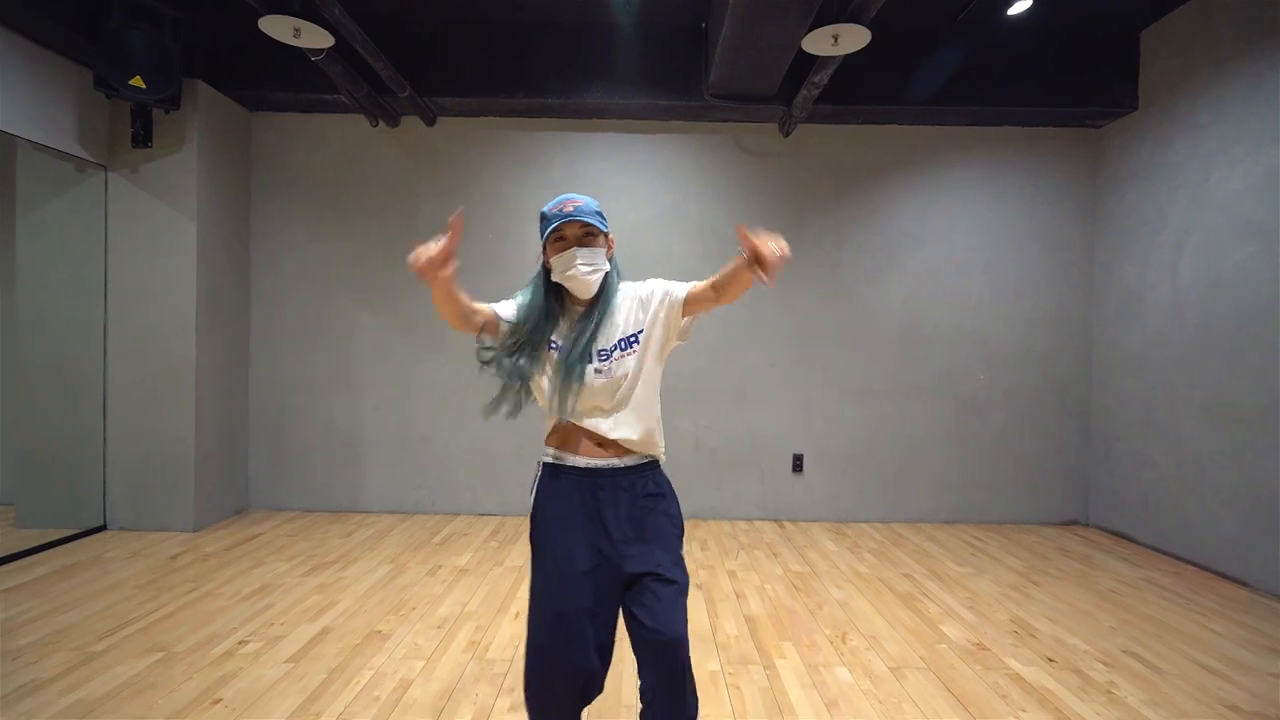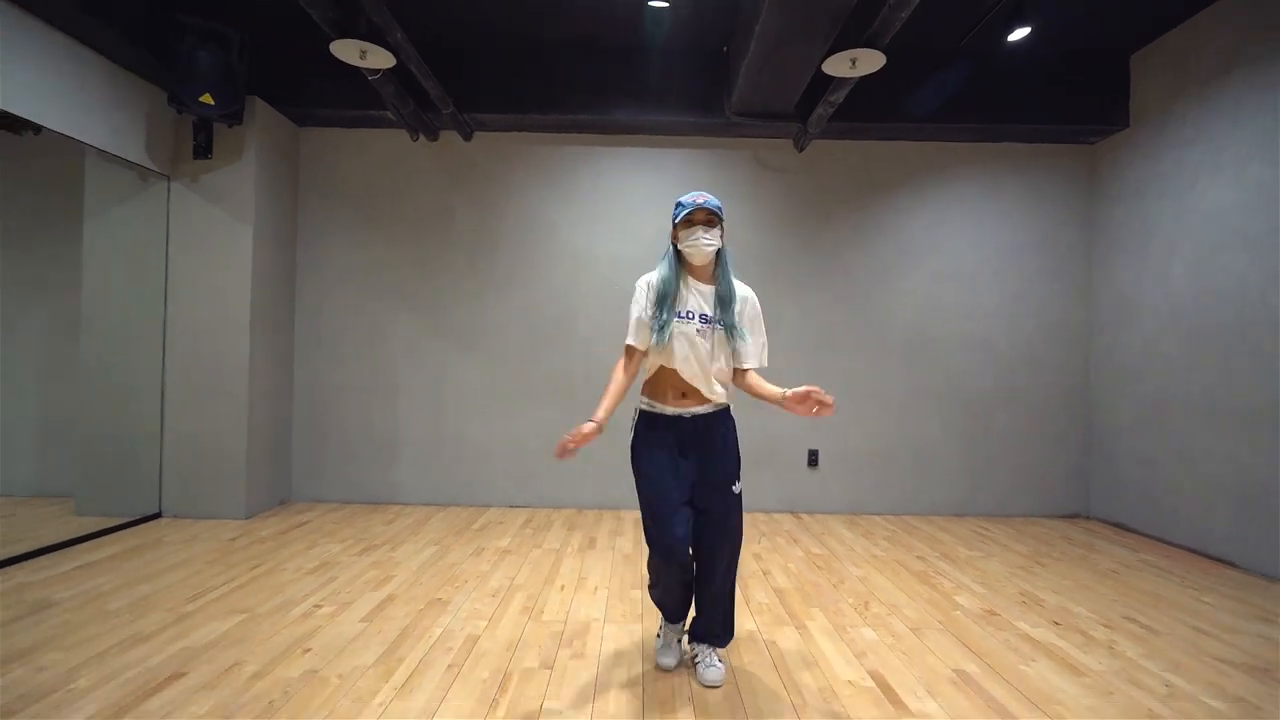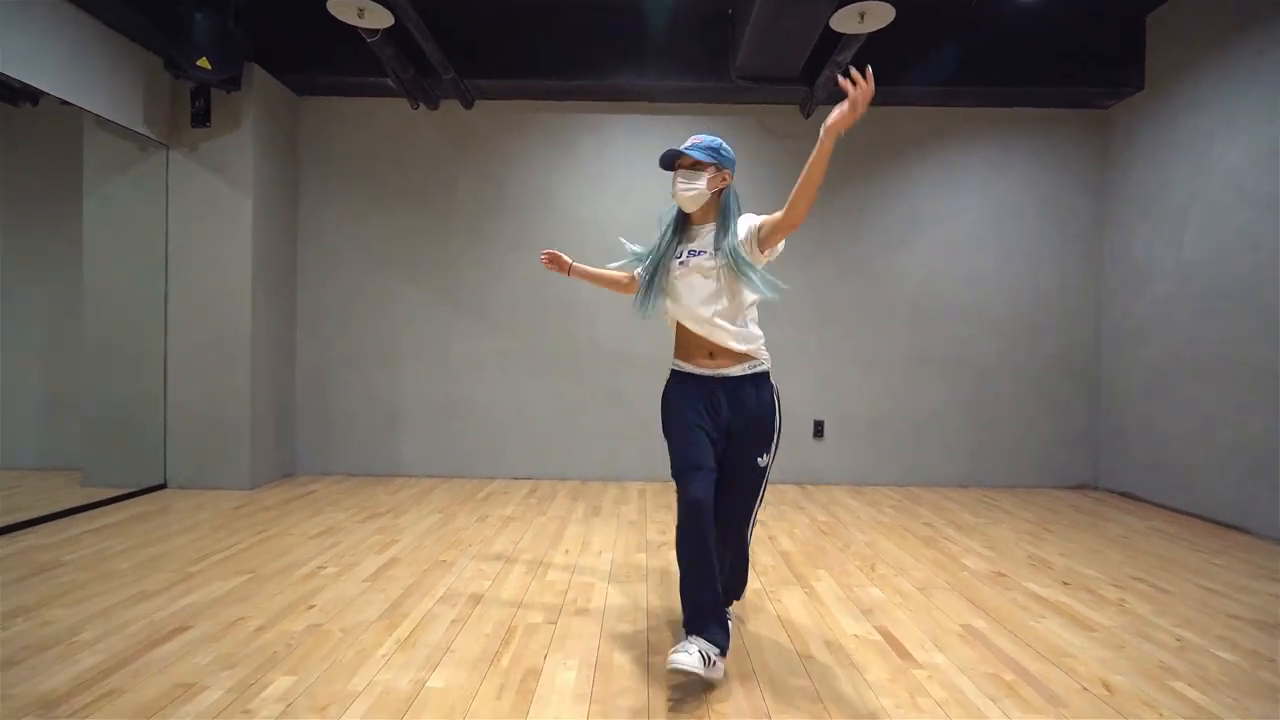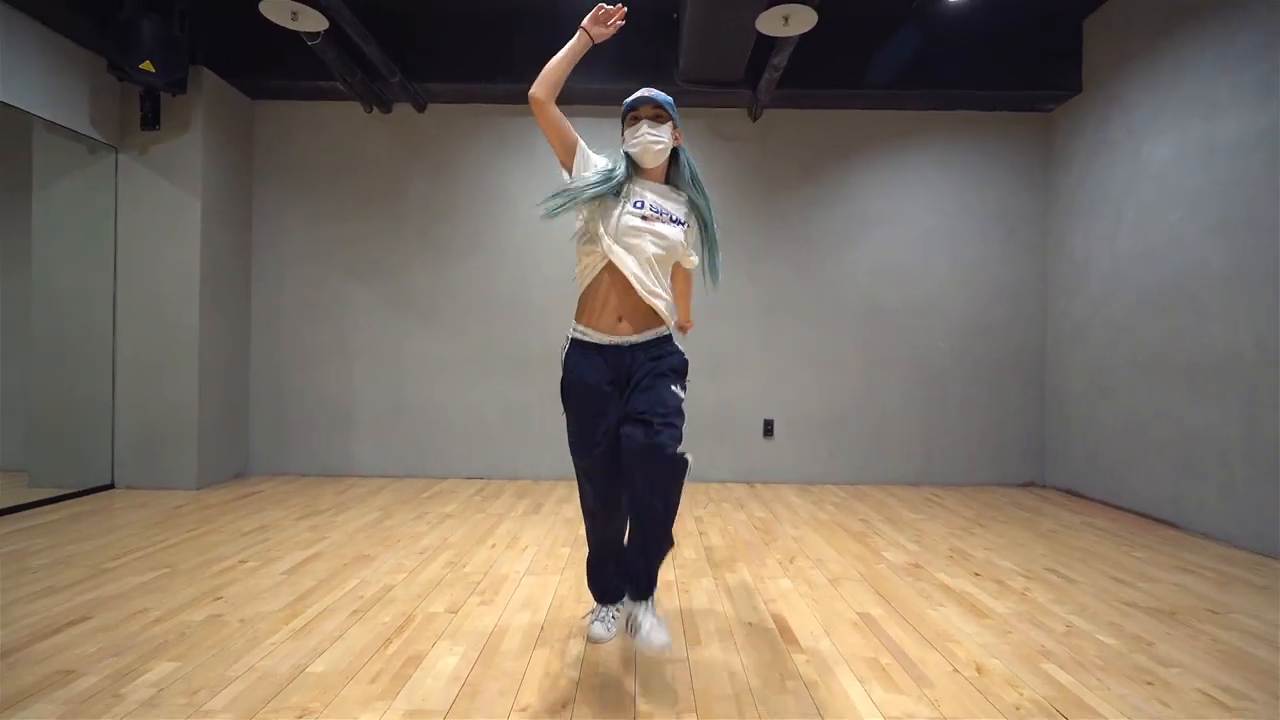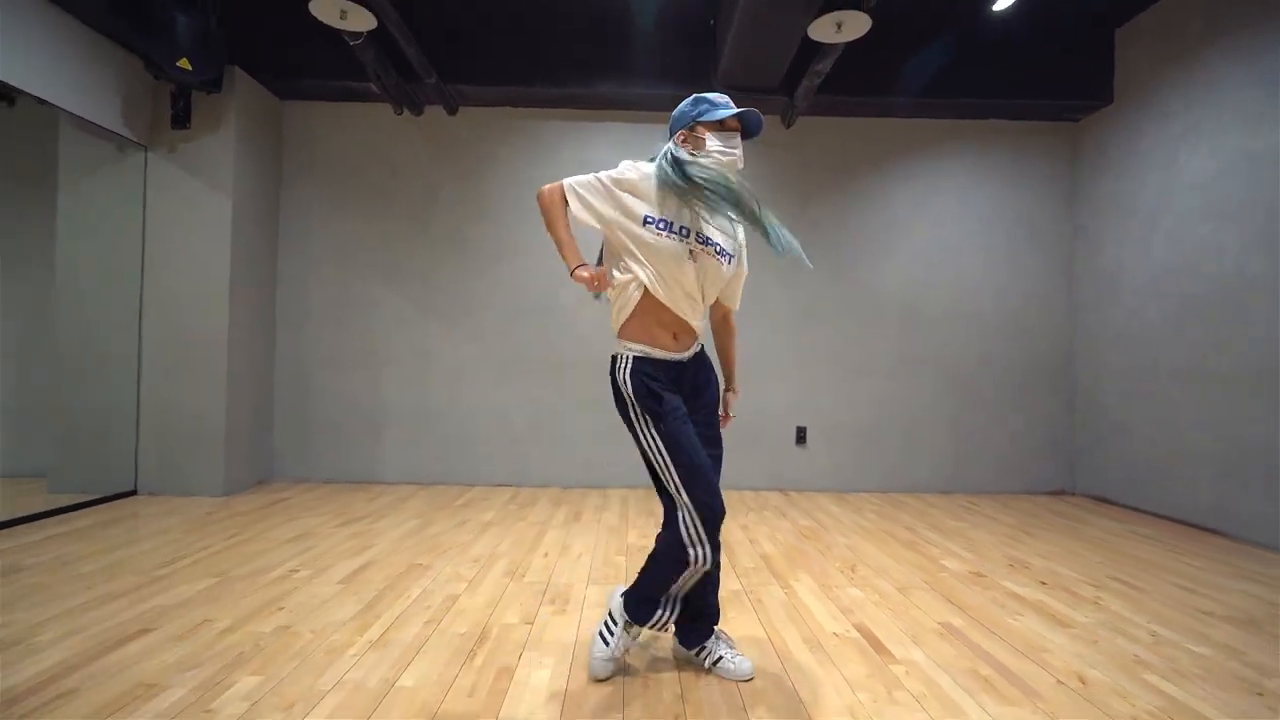
dt=1s
person 1, frame 1
left shoulder: (647, 301)
right shoulder: (532, 319)
left elbow: (715, 293)
right elbow: (464, 316)
left wrist: (748, 263)
right wrist: (438, 277)
left hip: (640, 489)
right hip: (567, 490)
left knee: (665, 639)
right knee: (560, 646)
person 1, frame 2
left shoulder: (741, 298)
right shoulder: (654, 288)
left elbow: (745, 376)
right elbow: (630, 361)
left wrist: (787, 397)
right wrist: (598, 419)
left hip: (714, 429)
right hip: (657, 428)
left knee: (720, 543)
right knee: (669, 544)
left ankle: (707, 640)
right ankle: (671, 623)
person 1, frame 3
left shoulder: (748, 232)
right shoulder: (670, 241)
left elbow: (794, 211)
right elbow: (633, 281)
left wrist: (834, 129)
right wrist: (576, 269)
left hip: (749, 391)
right hip: (690, 390)
left knee: (735, 513)
right knee: (698, 505)
left ankle: (715, 612)
right ankle: (705, 637)
person 1, frame 4
left shoulder: (686, 207)
right shoulder: (599, 178)
right elbow: (540, 100)
left wrist: (684, 311)
left hip: (653, 357)
right hip: (591, 360)
left knee: (659, 459)
right knee: (601, 487)
left ankle: (640, 595)
right ankle: (609, 595)
person 1, frame 5
left shoulder: (732, 222)
right shoulder: (639, 183)
right elbow: (550, 193)
left wrist: (730, 385)
right wrist: (577, 266)
left hip: (693, 371)
right hip: (643, 374)
left knee: (701, 516)
right knee: (697, 519)
left ankle: (697, 635)
right ankle: (630, 614)
